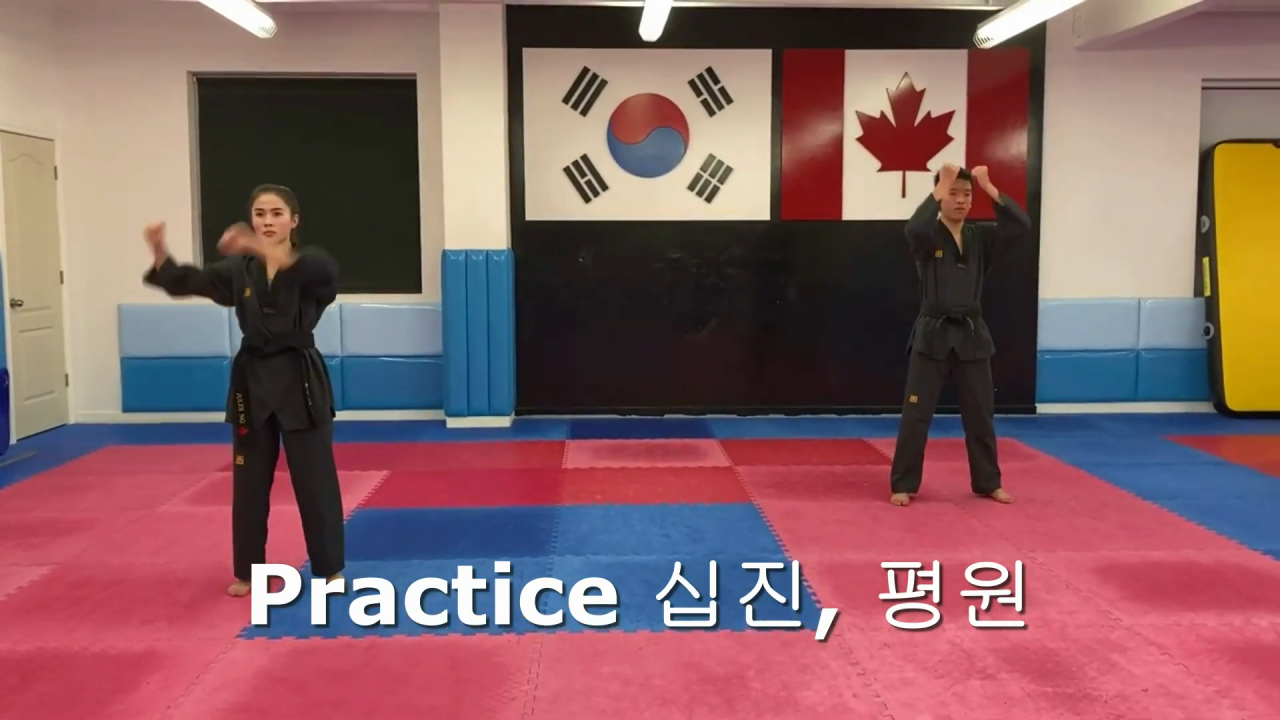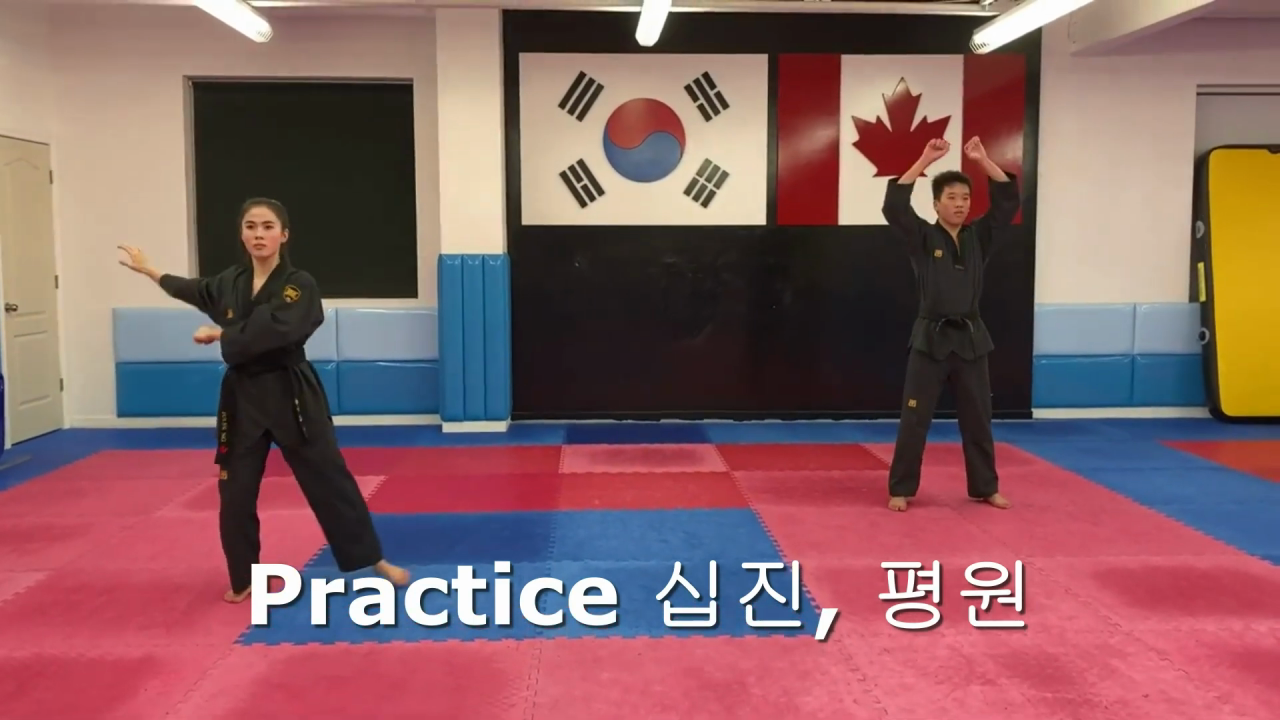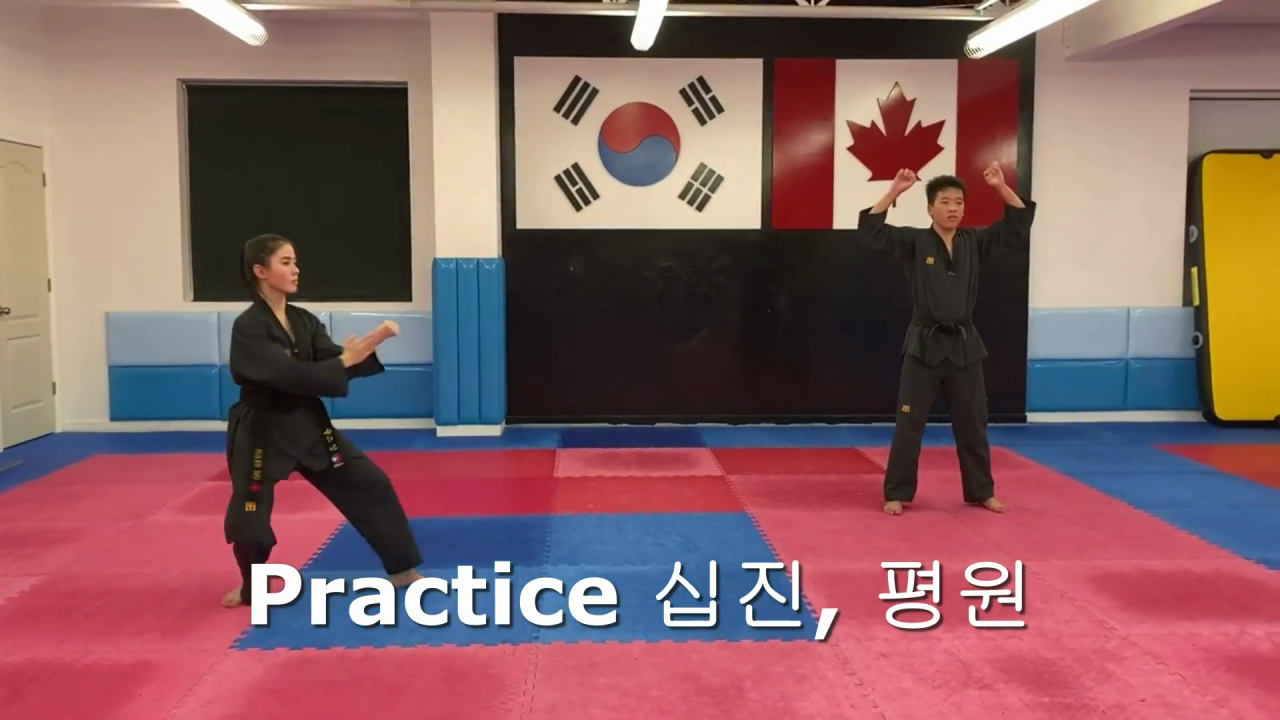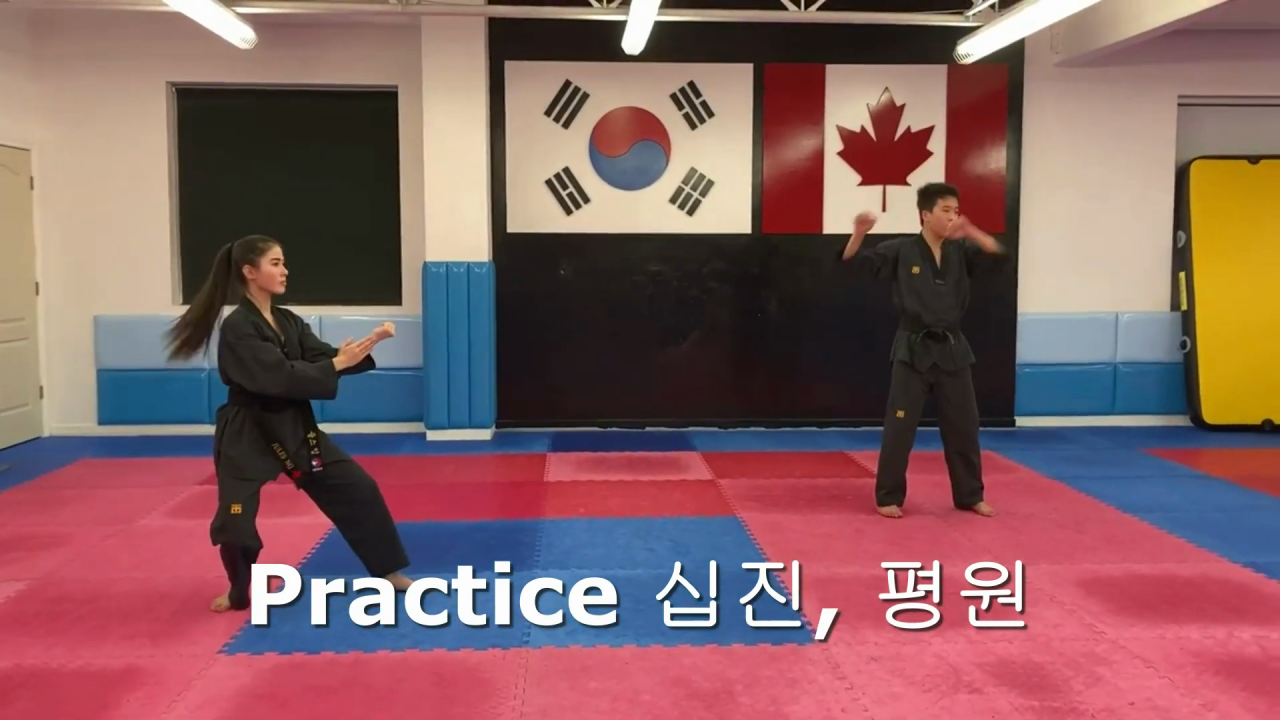
dt=0.3s
person 1, frame 1
left shoulder: (312, 265)
right shoulder: (238, 267)
left elbow: (317, 271)
right elbow: (186, 281)
left wrist: (261, 248)
right wrist: (159, 252)
left hip: (300, 378)
right hip: (252, 378)
left knee: (314, 479)
right knee: (250, 482)
left ankle: (330, 571)
right ankle: (248, 571)
person 1, frame 2
left shoulder: (300, 286)
right shoulder: (228, 282)
left elbow: (273, 332)
right elbow: (197, 290)
left wrist: (218, 334)
right wrist: (151, 272)
left hip: (291, 395)
right hip: (242, 396)
left knee: (330, 480)
right knee: (235, 494)
left ankle: (372, 561)
right ankle: (243, 579)
person 1, frame 3
left shoulder: (304, 321)
right shoulder: (248, 328)
left elbow: (335, 366)
right elbow: (293, 376)
left wrist: (369, 345)
right wrist: (345, 361)
left hip: (307, 424)
right hip: (260, 432)
left knee: (372, 487)
right knee: (249, 523)
left ankle: (402, 570)
right ankle: (252, 585)
person 1, frame 4
left shoulder: (289, 321)
right shoulder: (237, 329)
left elbow: (323, 361)
right elbow: (282, 378)
left wrist: (366, 344)
right wrist: (338, 363)
left hip: (295, 428)
right hip: (247, 435)
left knee: (359, 489)
right knee: (235, 525)
left ankle: (389, 572)
right ankle: (238, 591)
person 2, frame 1
left shoulder: (981, 237)
right shoulder: (926, 236)
left elbow: (1019, 224)
right elbow: (915, 227)
left wrist: (991, 189)
right wrist: (940, 189)
left hip: (971, 335)
right hip: (932, 334)
left knee: (980, 415)
right knee: (915, 414)
left ankle: (988, 483)
right ankle: (903, 485)
person 2, frame 2
left shoulder: (979, 237)
right shoulder: (922, 236)
left elbow: (1008, 200)
right elbow: (894, 206)
left wrist: (983, 160)
right wrist: (924, 160)
left hip: (970, 338)
right hip: (931, 338)
left knee: (977, 418)
right knee: (915, 418)
left ankle: (986, 487)
right ankle: (901, 489)
person 2, frame 3
left shoulder: (975, 242)
right shoulder: (913, 242)
left elbow: (1019, 226)
right elbow: (870, 231)
left wrist: (1002, 188)
right wrist: (894, 192)
left hip: (964, 344)
right hip: (924, 344)
left knee: (973, 422)
right knee: (909, 422)
left ankle: (981, 492)
right ankle: (896, 494)
person 2, frame 4
left shoulder: (962, 251)
right shoulder: (900, 251)
left elbow: (1002, 254)
right elbow: (852, 262)
left wrist: (971, 233)
right wrist: (859, 232)
left hip: (952, 349)
right hip: (913, 349)
left knee: (964, 426)
right knee: (900, 426)
left ankle: (970, 496)
right ankle: (888, 498)
